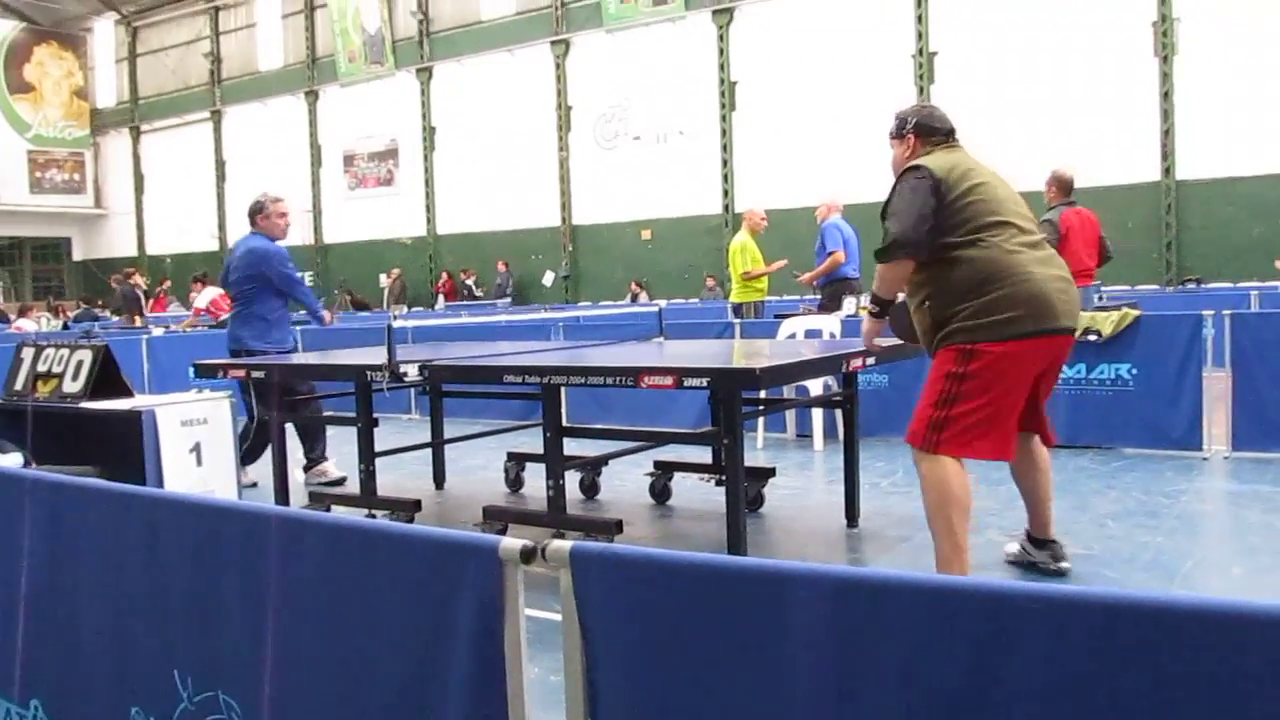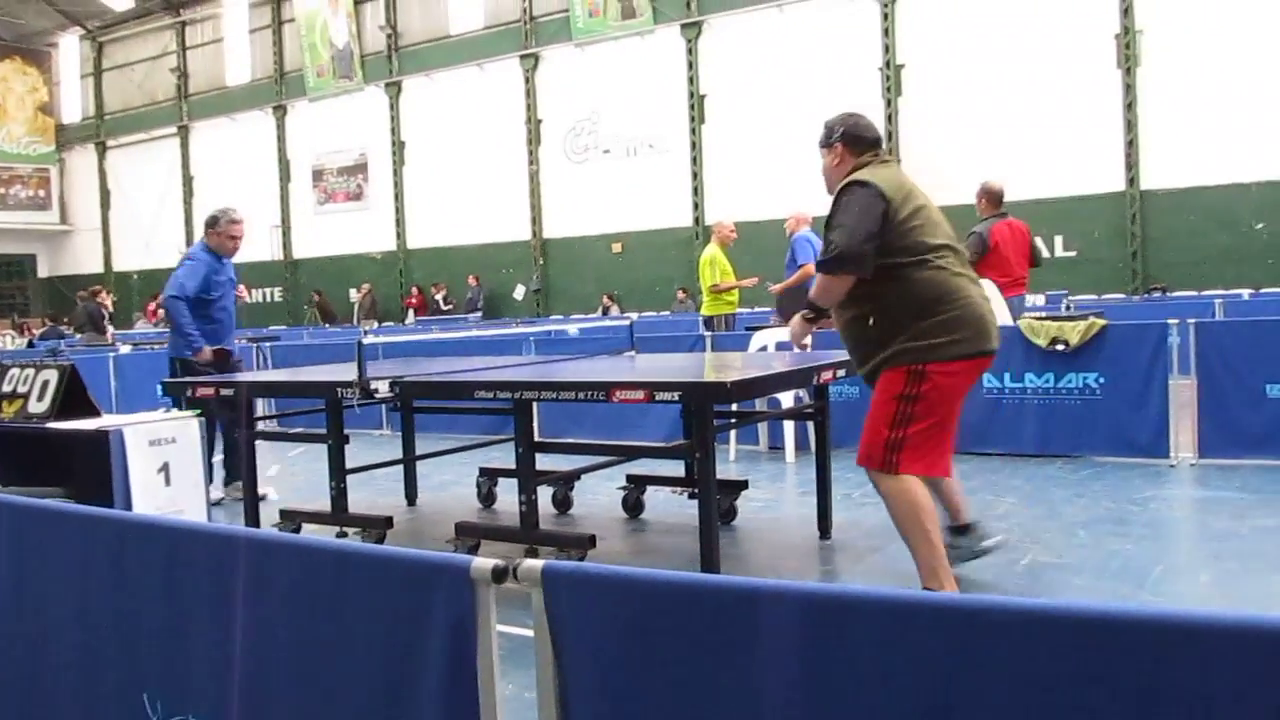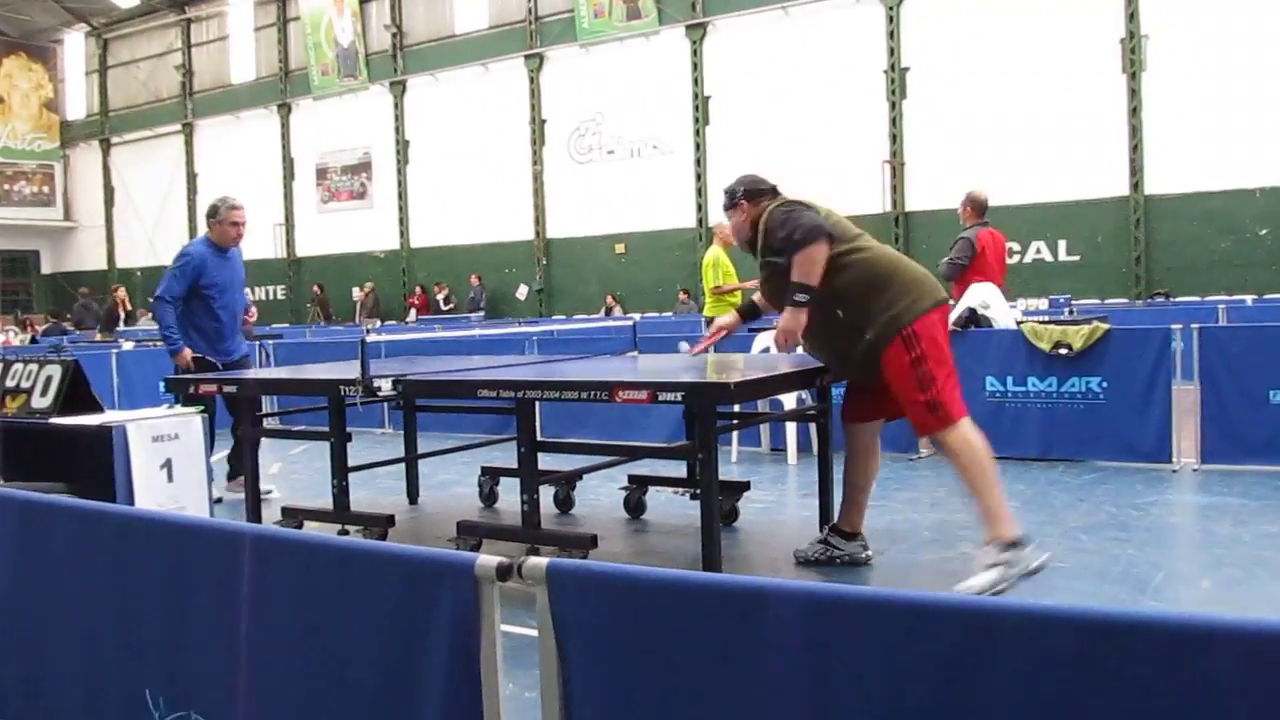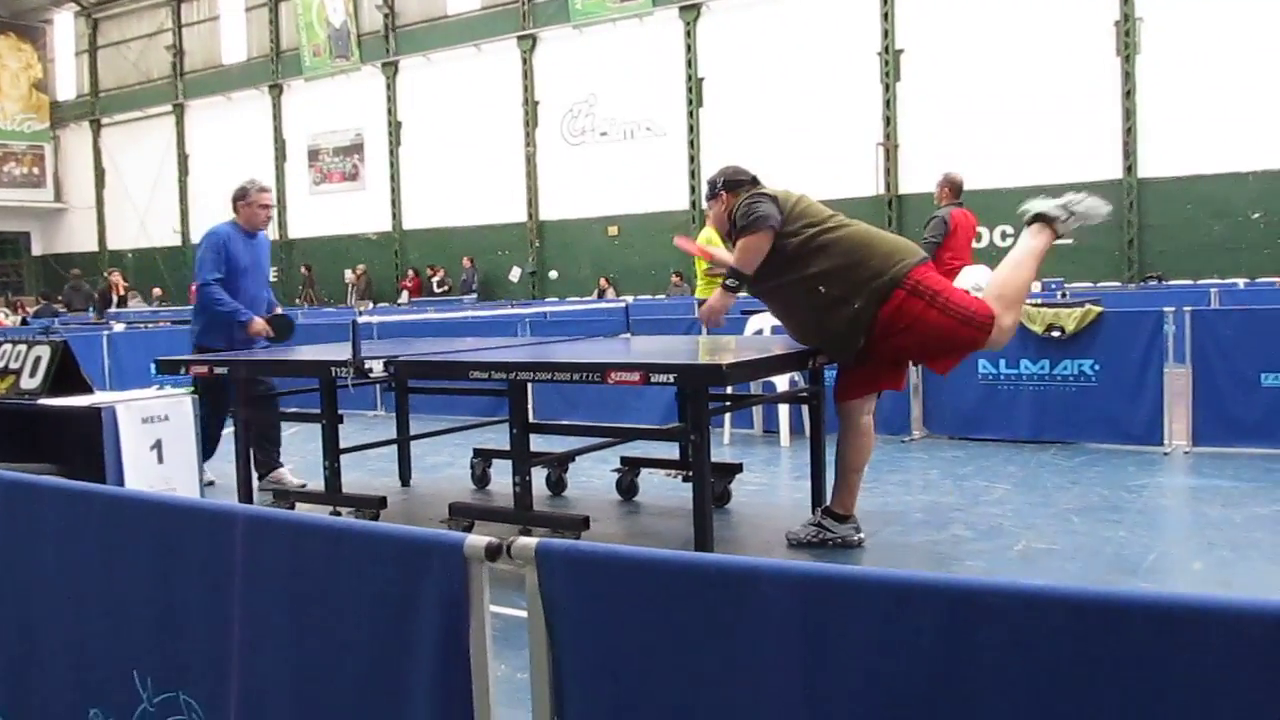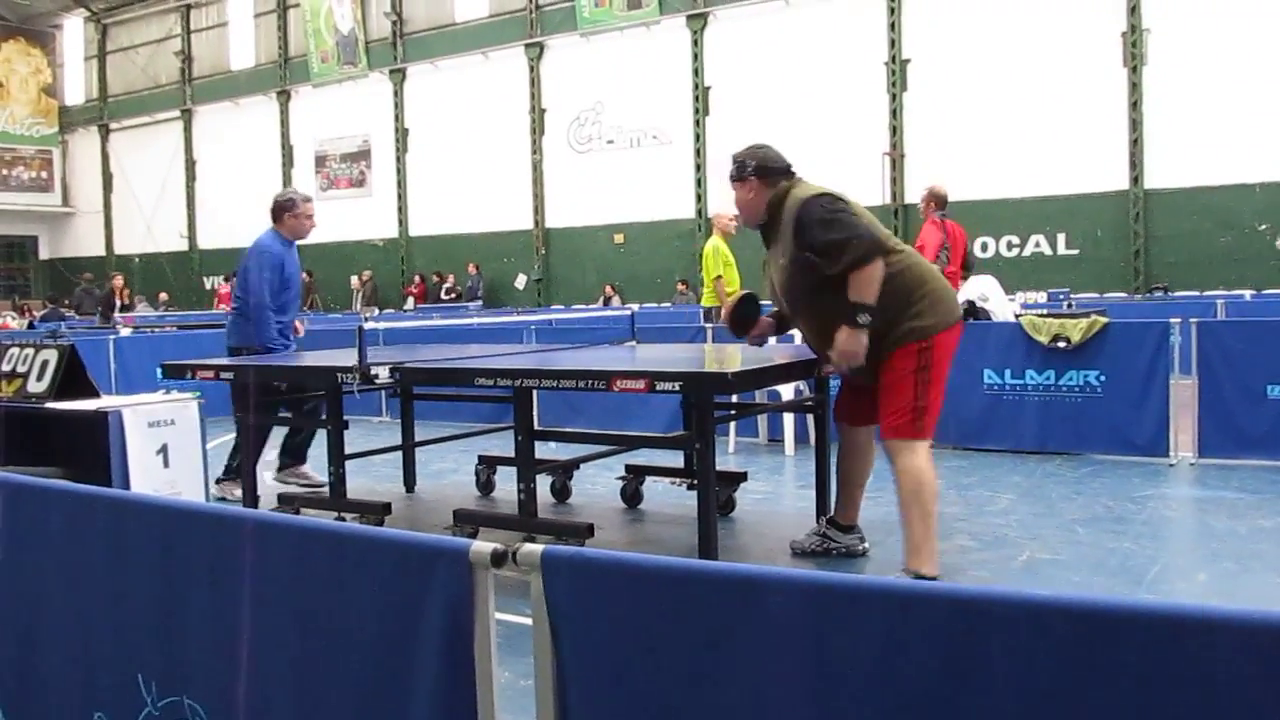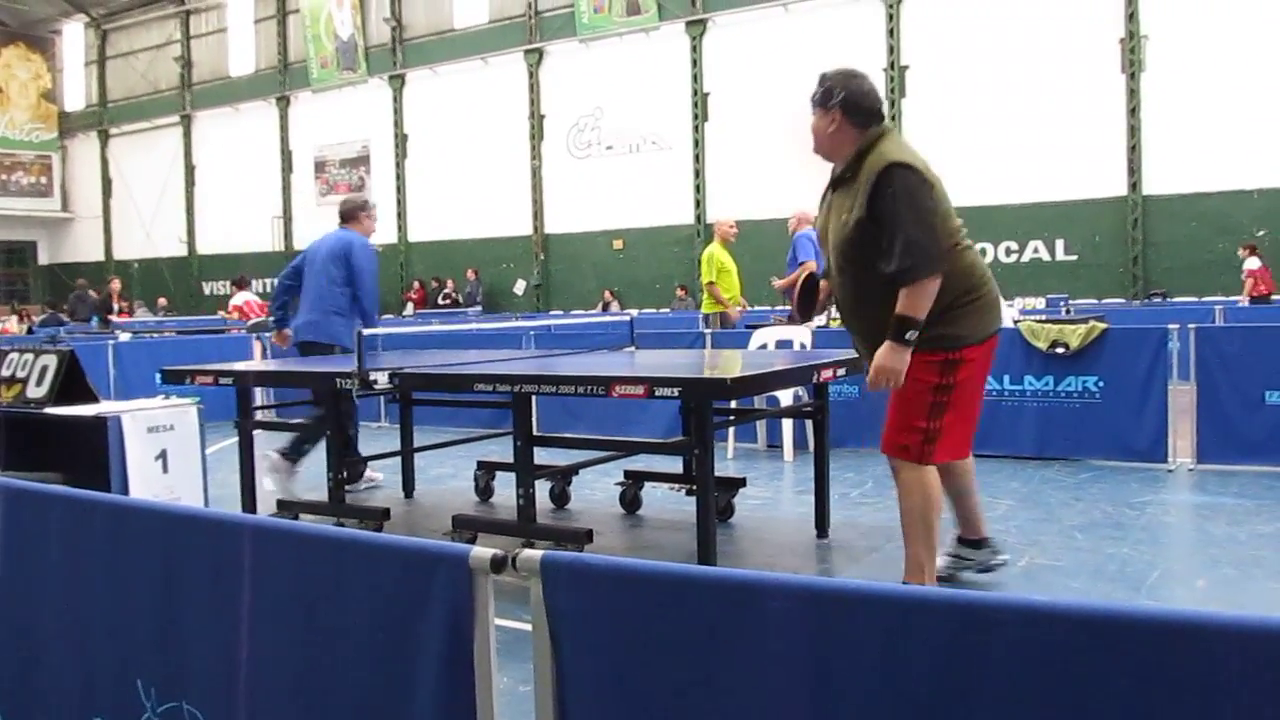
dt=0.4s
person 1, frame 1
left shoulder: (920, 174)
right shoulder: (977, 174)
left elbow: (902, 249)
left wrist: (877, 309)
left hip: (998, 324)
right hip: (1048, 315)
left knee: (935, 447)
right knee: (1019, 431)
right ankle: (1043, 544)
person 1, frame 2
left shoulder: (861, 187)
right shoulder: (894, 183)
left elbow: (844, 262)
left wrist: (808, 314)
left hip: (932, 341)
right hip: (957, 334)
left knee: (887, 464)
right knee: (916, 452)
left ankle: (943, 595)
right ankle: (963, 529)
person 1, frame 3
left shoulder: (778, 216)
right shoulder: (780, 234)
left elbow: (810, 239)
right elbow: (773, 293)
left wrist: (795, 306)
right wrist: (737, 317)
left hip: (898, 318)
right hip: (872, 334)
left knee: (944, 422)
right knee: (858, 426)
left ankle: (1008, 545)
right ankle: (847, 537)
person 1, frame 4
left shoulder: (753, 203)
right shoulder: (763, 209)
left elbow: (760, 229)
right elbow: (780, 271)
left wrist: (727, 288)
right wrist: (728, 263)
left hip: (891, 283)
right hip: (865, 311)
left knee: (994, 327)
right knee: (854, 408)
left ankle: (1044, 225)
right ankle: (839, 518)
person 1, frame 5
left shoulder: (808, 206)
right shoulder: (782, 224)
left elbow: (868, 254)
right elbow: (805, 302)
left wrist: (856, 324)
right wrist: (773, 325)
left hip: (915, 321)
right hip: (885, 330)
left knee: (902, 437)
right knee: (853, 425)
left ankle: (924, 575)
right ankle: (842, 528)
person 1, frame 6
left shoulder: (892, 172)
right shoulder: (854, 168)
left elbow: (923, 266)
left wrist: (899, 341)
right wrist: (835, 284)
left hip: (946, 327)
right hip: (932, 326)
left knee: (910, 453)
right knee: (937, 447)
left ankle: (920, 590)
right ankle: (974, 544)
person 2, frame 1
left shoulder: (242, 247)
right shoulder: (268, 251)
left elbow: (226, 283)
right elbow: (296, 288)
right wrist: (319, 314)
left hip: (277, 344)
right hip: (254, 347)
left knee: (305, 401)
right knee: (264, 416)
left ankle: (316, 464)
right ankle: (235, 466)
person 2, frame 2
left shoulder: (223, 259)
right shoulder: (198, 261)
right elbow: (174, 299)
left wrist: (232, 293)
right wrist: (195, 345)
left hip: (223, 353)
right hip: (195, 358)
left knee: (239, 417)
right knee: (204, 423)
left ankle: (235, 480)
person 2, frame 3
left shoulder: (233, 253)
right shoulder: (194, 255)
right elbow: (162, 301)
left wrist: (246, 305)
right wrist: (176, 345)
left hip: (235, 353)
right hip: (200, 357)
left knee: (250, 415)
left ankle: (238, 475)
person 2, frame 4
left shoulder: (262, 241)
right shoulder: (218, 238)
right elbow: (207, 286)
left wrist: (272, 304)
right wrist: (246, 318)
left hip: (253, 342)
right hip: (215, 341)
left knee: (265, 405)
right knee: (210, 411)
left ankle: (270, 470)
person 2, frame 5
left shoulder: (288, 246)
right shoulder: (267, 250)
right elbow: (258, 306)
left wrist: (289, 319)
right wrist: (274, 351)
left hip: (279, 345)
right hip: (253, 347)
left knee: (310, 400)
right knee: (256, 417)
left ankle: (292, 465)
right ankle: (230, 480)
person 2, frame 6
left shoulder: (318, 245)
right shoulder: (360, 245)
left elbow: (285, 282)
right elbow: (367, 297)
left wrist: (280, 323)
left hip: (308, 334)
right hip: (330, 336)
left knee: (343, 406)
right knee: (336, 408)
left ankle: (353, 471)
right ankle: (285, 458)
